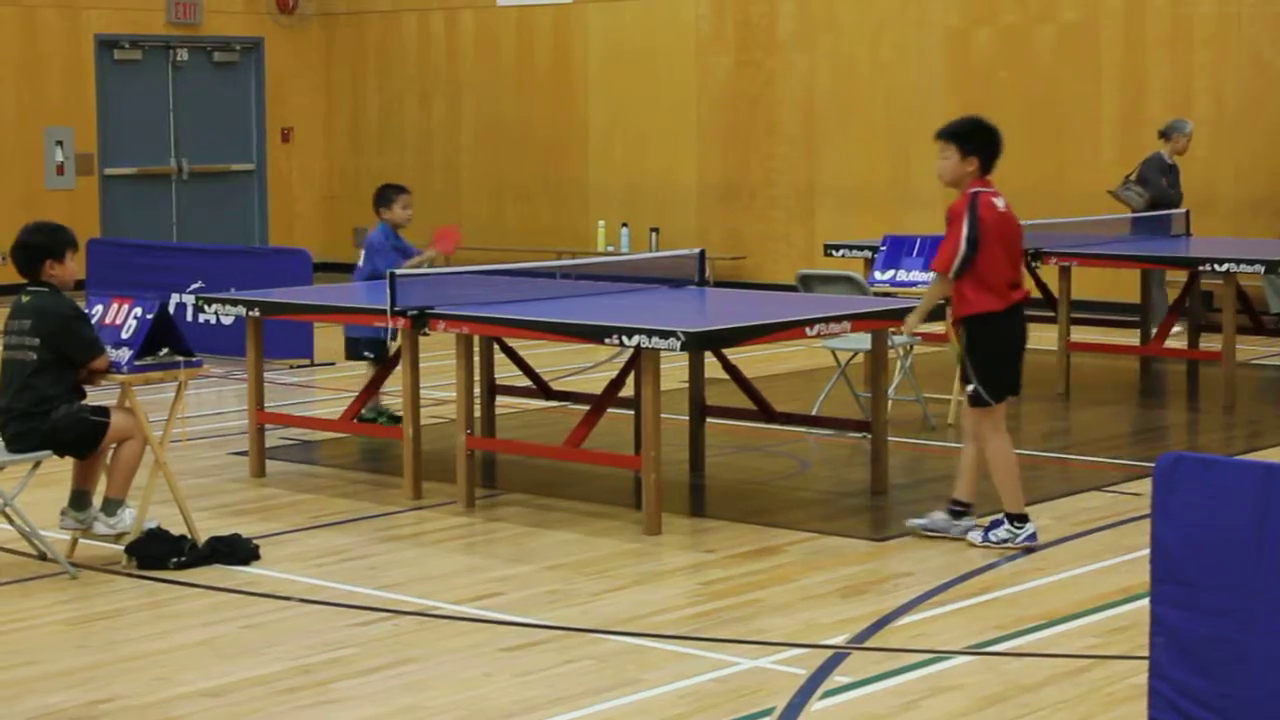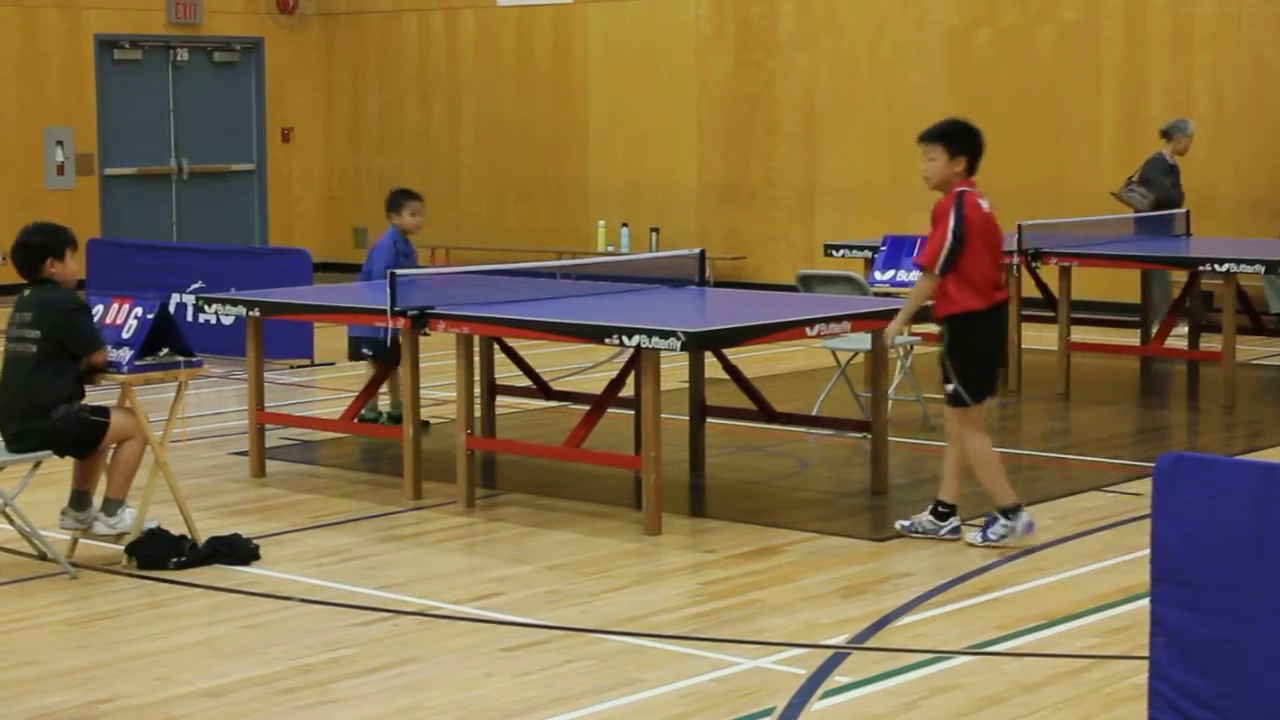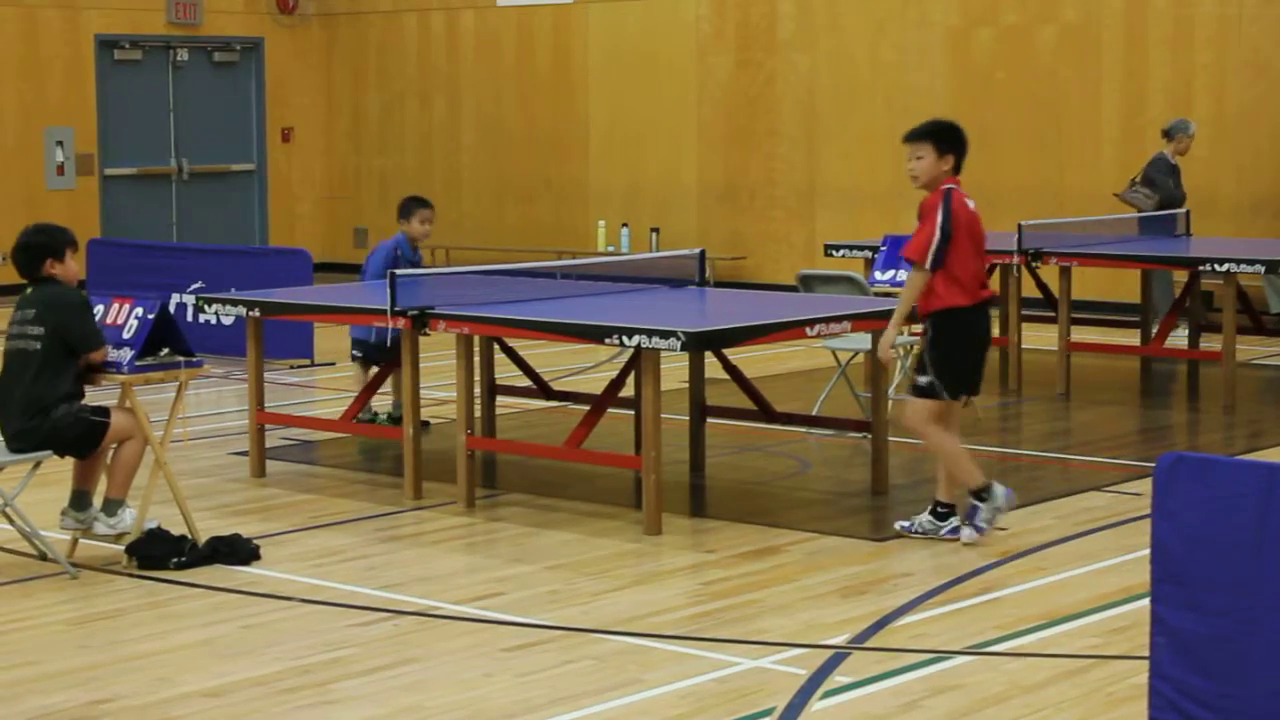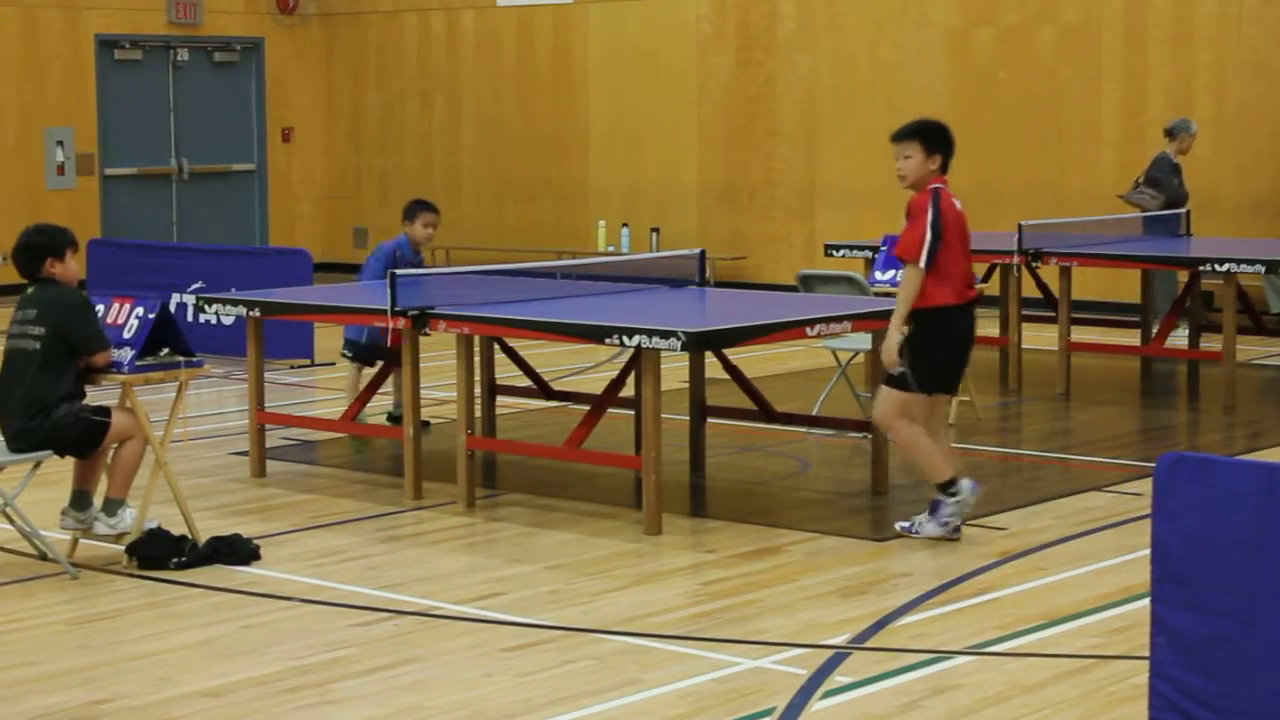
dt=0.1s
person 1, frame 1
left shoulder: (966, 208)
right shoulder: (1000, 205)
left elbow: (946, 275)
left wrist: (915, 317)
left hip: (986, 325)
right hip: (1008, 319)
left knee: (987, 427)
right knee: (976, 424)
left ankle: (1017, 523)
right ankle: (957, 513)
person 1, frame 2
left shoulder: (951, 206)
right shoulder: (980, 206)
left elbow: (931, 274)
left wrist: (900, 321)
left hip: (969, 326)
right hip: (989, 321)
left knee: (967, 428)
right knee: (961, 423)
left ankle: (1012, 516)
right ankle: (944, 513)
person 1, frame 3
left shoulder: (939, 203)
right shoulder: (964, 204)
left elbow: (921, 270)
left wrist: (893, 326)
left hip: (952, 323)
right hip: (972, 319)
left knee: (919, 419)
right knee: (944, 421)
left ankle: (984, 492)
right ankle: (944, 514)
person 1, frame 4
left shoulder: (927, 202)
right shoulder: (947, 202)
left elbow: (916, 268)
left wrist: (895, 327)
left hip: (936, 321)
right hip: (955, 319)
left knee: (887, 411)
right knee: (928, 419)
left ankle: (952, 485)
right ankle: (942, 513)
person 2, frame 1
right shoulder: (60, 308)
right elbow: (99, 362)
left wrist: (79, 370)
right wrist: (85, 368)
right hip: (42, 422)
left knee: (97, 424)
right knee: (134, 425)
left ankle: (79, 509)
right ankle: (111, 514)
person 2, frame 2
right shoulder: (64, 301)
right elbow: (98, 356)
left wrist: (76, 363)
right wrist: (80, 363)
right hip: (42, 422)
left knee: (97, 423)
right knee: (134, 425)
left ankle: (79, 509)
right ankle: (111, 515)
person 2, frame 3
left shoulder: (26, 300)
right shoulder: (67, 298)
right elbow: (97, 354)
left wrist: (74, 361)
right wrist: (79, 360)
right hip: (42, 420)
left knee: (98, 423)
right knee: (134, 425)
left ankle: (79, 509)
right ankle: (110, 514)
person 2, frame 4
left shoulder: (27, 301)
right shoulder: (69, 300)
right elbow: (101, 358)
left wrist: (76, 361)
right wrist: (83, 360)
right hip: (43, 420)
left knee: (98, 420)
right knee: (136, 425)
left ankle: (79, 509)
right ankle: (111, 515)
person 3, frame 1
left shoulder: (396, 240)
right shoulder: (378, 240)
left elbow: (411, 261)
right elbow: (394, 270)
left wrist: (425, 257)
right wrist: (424, 258)
left knee: (380, 361)
right knee: (375, 361)
left ankle: (376, 407)
right ankle: (369, 411)
person 3, frame 2
left shoulder: (408, 247)
right shoulder: (386, 245)
right elbow: (381, 282)
left knee: (393, 362)
right knee: (374, 363)
left ankle: (396, 411)
right ankle: (369, 412)
person 3, frame 3
left shoulder: (415, 256)
right shoulder: (389, 249)
right elbow: (372, 284)
left knee: (397, 364)
right knee: (364, 363)
left ankle: (397, 412)
right ankle: (364, 413)
person 3, frame 4
left shoulder: (418, 260)
right shoulder: (389, 251)
right elbow: (368, 284)
left knee: (399, 363)
right knee: (356, 363)
left ankle: (397, 411)
person 4, frame 1
left shoulder: (1173, 168)
right shoulder: (1152, 163)
left elbow: (1176, 199)
right elbow: (1159, 193)
left wrist: (1167, 197)
right wrist: (1170, 196)
left hip: (1163, 226)
right hip: (1146, 225)
left knee: (1156, 274)
right knee: (1154, 274)
left ankle: (1151, 321)
right ankle: (1162, 321)
person 4, frame 2
left shoulder: (1173, 167)
right shoulder: (1155, 163)
left elbow: (1178, 198)
right elbow: (1165, 195)
left wrist: (1171, 196)
right wrist: (1173, 197)
left hip: (1164, 226)
right hip: (1150, 226)
left knee: (1155, 274)
right knee: (1160, 274)
left ankle: (1152, 321)
person 4, frame 3
left shoulder: (1174, 167)
right shoulder: (1158, 163)
left elbow: (1179, 198)
right elbow: (1170, 196)
left wrist: (1173, 197)
right wrist: (1169, 197)
left hip: (1166, 226)
right hip: (1154, 226)
left knee: (1158, 274)
right knee: (1163, 274)
left ankle: (1153, 320)
person 4, frame 4
left shoulder: (1173, 164)
right shoulder: (1162, 163)
left elbow: (1181, 196)
right elbow: (1176, 196)
left wrist: (1174, 198)
right wrist: (1179, 197)
left hip: (1168, 225)
right hip: (1160, 226)
left knee: (1161, 272)
right knee: (1167, 273)
left ankle: (1154, 319)
